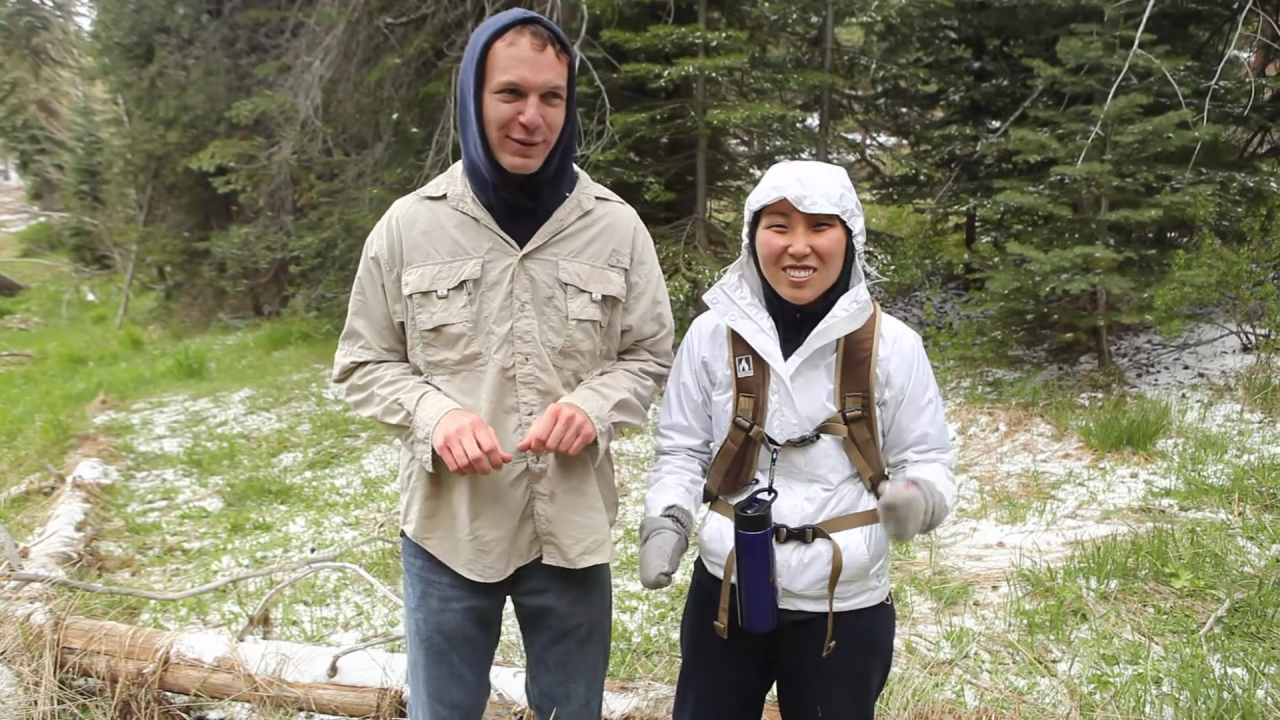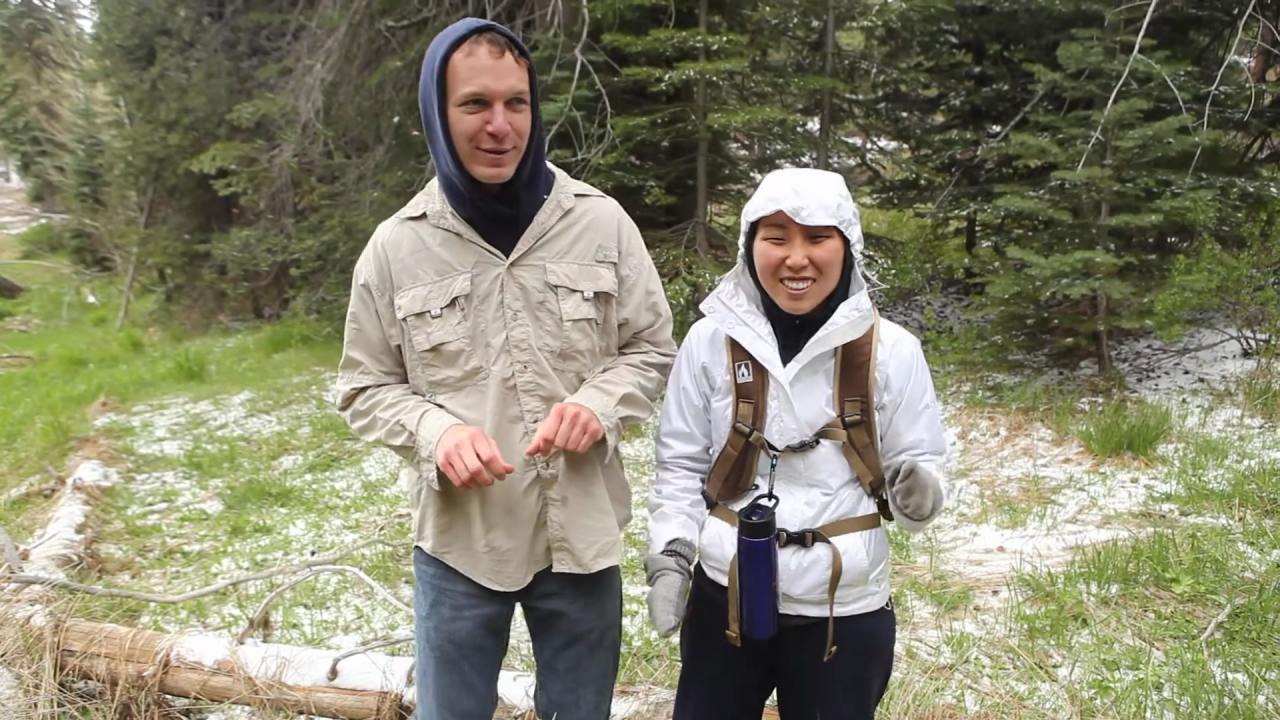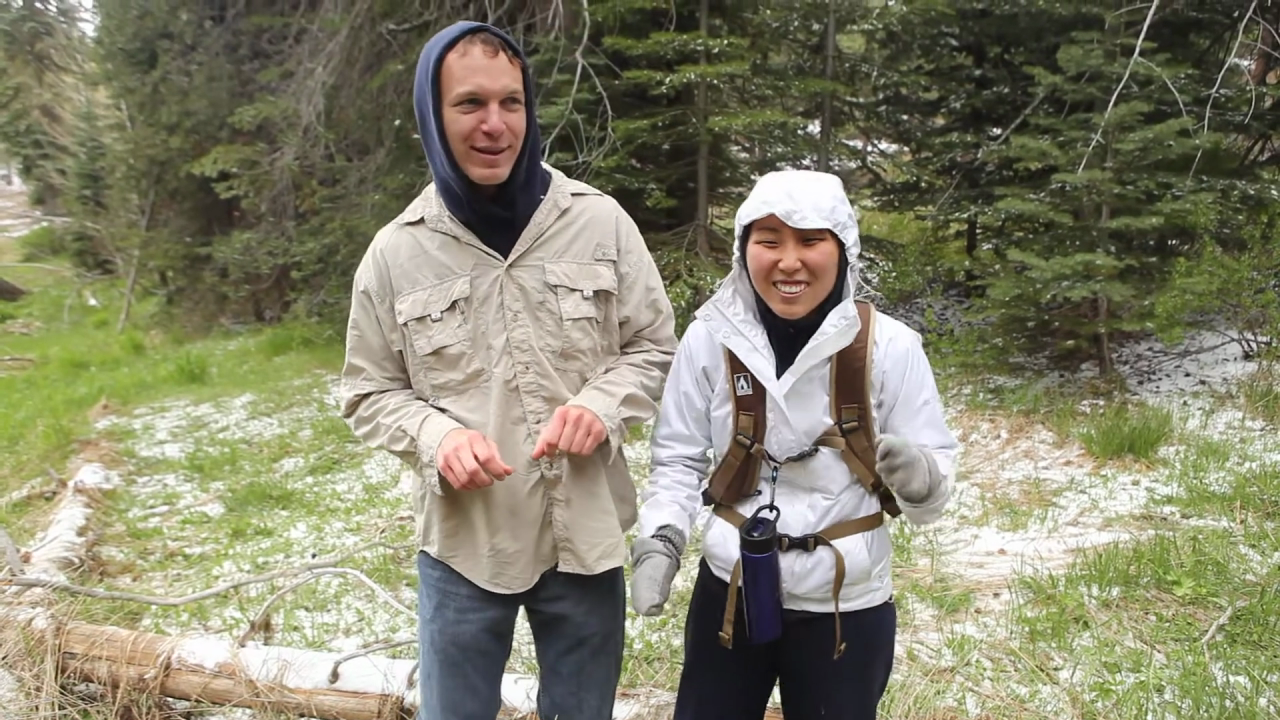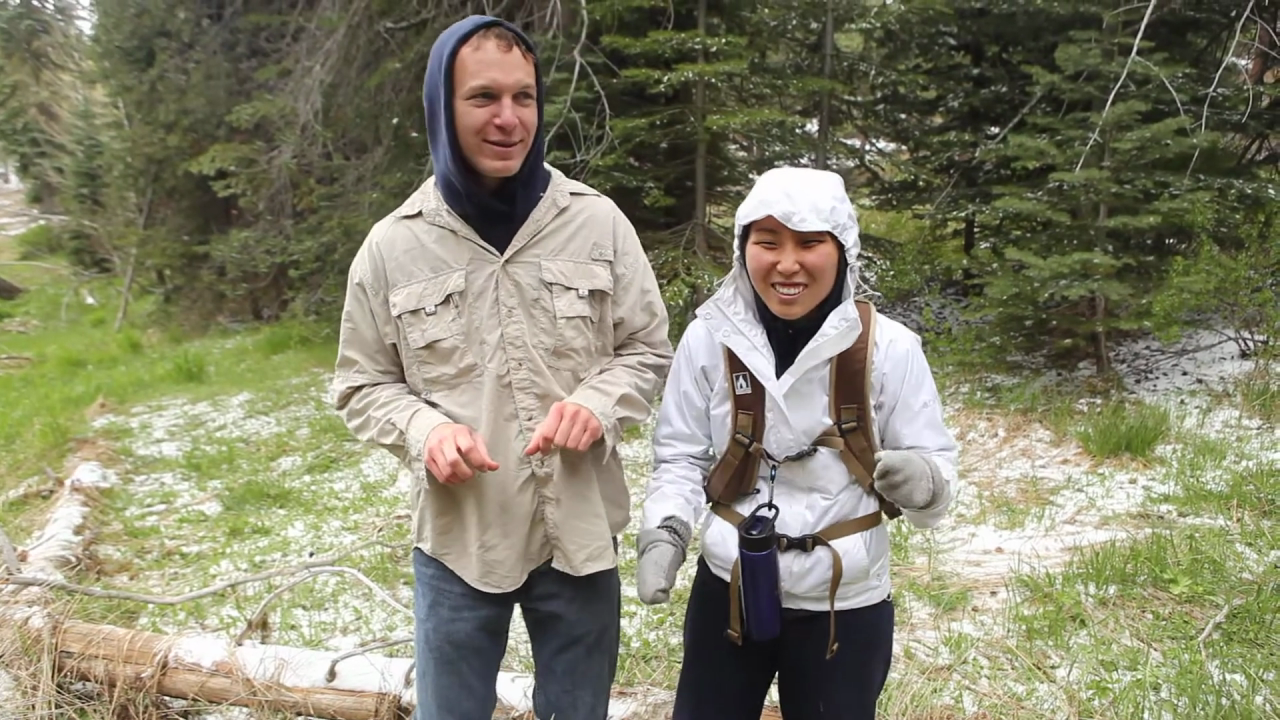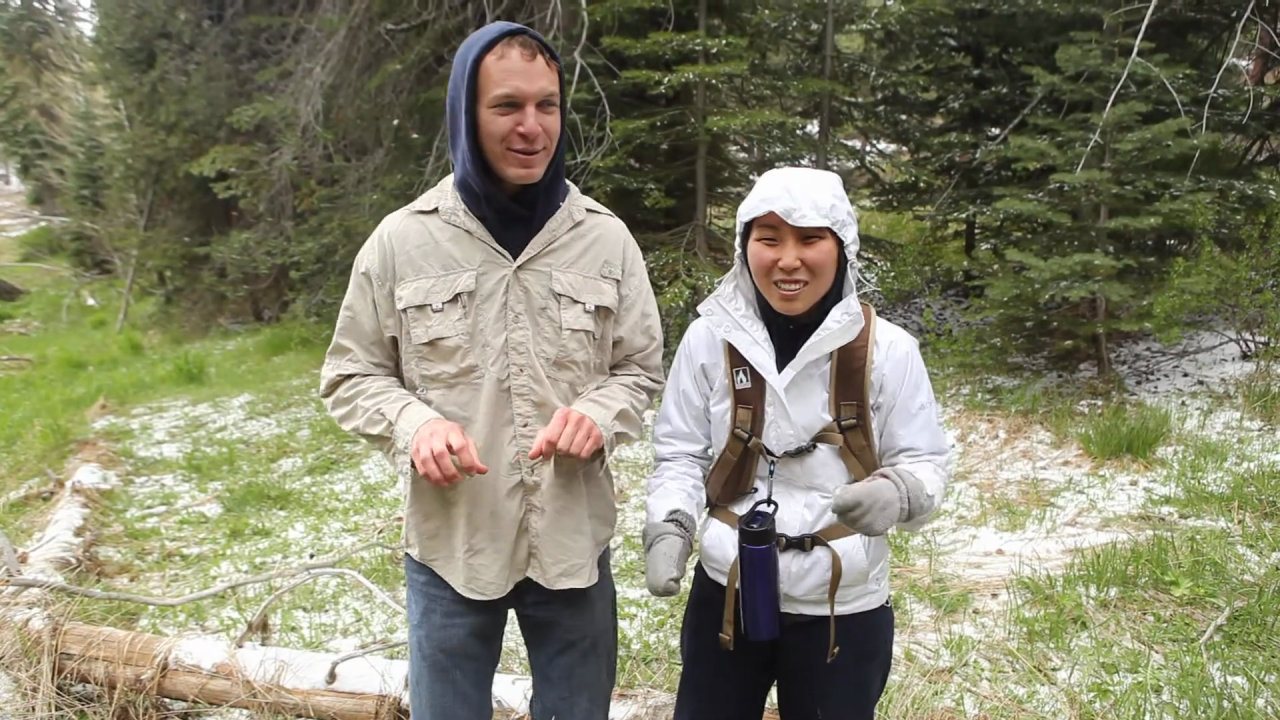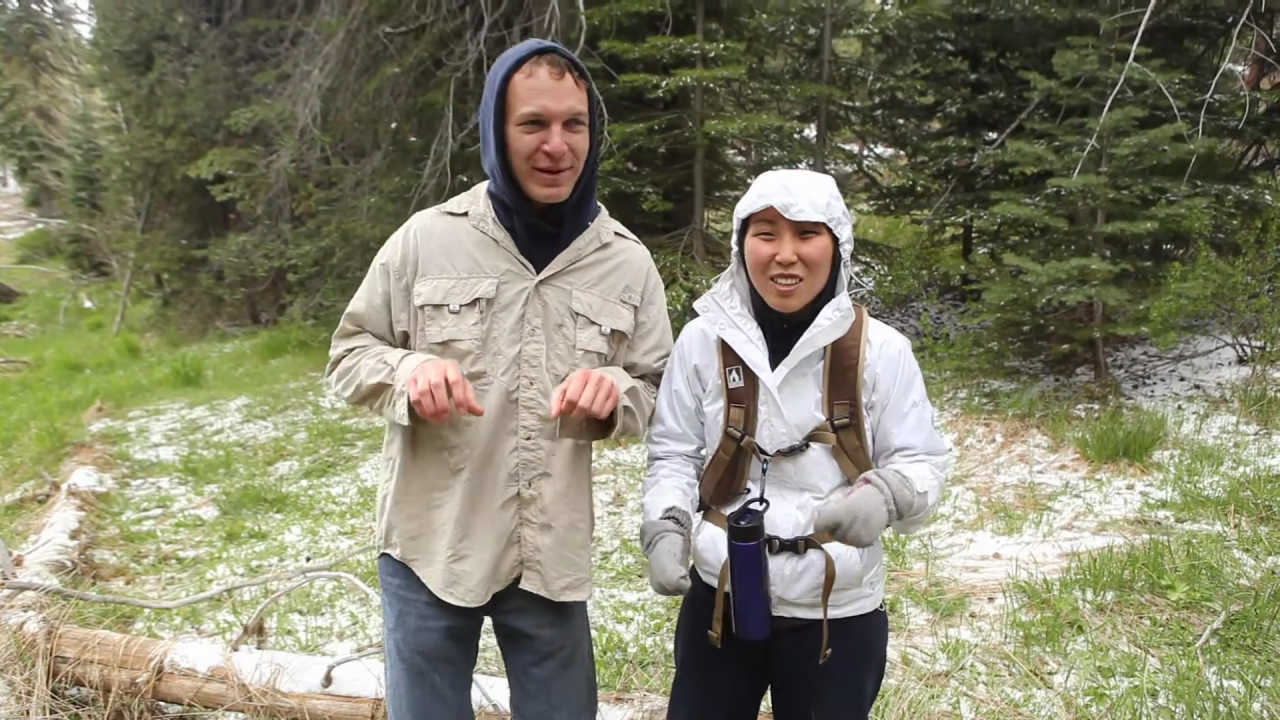
dt=0.3s
person 1, frame 1
left shoulder: (616, 227)
right shoulder: (408, 226)
left elbow: (650, 359)
right elbow: (363, 363)
left wrist: (593, 407)
right wrist: (434, 415)
left hip: (571, 528)
right hip: (447, 529)
person 1, frame 2
left shoulder: (601, 222)
right shoulder: (396, 247)
left elbow: (651, 350)
right elbow: (366, 388)
left wrist: (599, 404)
right wrist: (435, 432)
left hip: (581, 532)
right hip: (458, 539)
person 1, frame 3
left shoulder: (600, 221)
right shoulder: (396, 253)
left elbow: (654, 347)
right elbow: (369, 393)
left wrist: (602, 405)
right wrist: (435, 436)
left hip: (586, 534)
right hip: (462, 542)
person 1, frame 4
left shoulder: (597, 222)
right shoulder: (393, 245)
left elbow: (648, 351)
right elbow: (361, 385)
left wrist: (598, 404)
right wrist: (424, 429)
left hip: (580, 531)
right hip: (457, 539)
person 1, frame 5
left shoulder: (606, 239)
right shoulder: (403, 240)
left elbow: (642, 371)
right elbow: (350, 376)
left wrist: (598, 415)
right wrist: (413, 423)
left hip: (572, 541)
right hip: (448, 544)
person 1, frame 6
left shoulder: (627, 263)
right shoulder: (425, 239)
left elbow: (654, 389)
right elbow: (349, 354)
left wrist: (613, 394)
right wrist: (409, 371)
left hip: (551, 551)
right hip: (427, 545)
person 2, frame 1
left shoulder: (891, 345)
right shoulder: (714, 332)
left elbow: (923, 460)
right elbow: (682, 448)
left wrist: (919, 498)
right wrist: (667, 520)
left hip: (844, 600)
right hip: (727, 588)
person 2, frame 2
left shoulder: (890, 350)
right shoulder: (712, 338)
left elbow: (915, 480)
right elbow: (681, 464)
left wrist: (917, 494)
right wrist: (669, 557)
left hip: (844, 607)
right hip: (727, 594)
person 2, frame 3
left shoulder: (889, 347)
right shoulder: (710, 338)
left elbow: (932, 462)
right elbow: (678, 458)
left wrist: (918, 474)
right wrist: (659, 542)
left hip: (846, 604)
right hip: (731, 589)
person 2, frame 4
left shoulder: (889, 348)
right shoulder: (710, 337)
left elbow: (934, 459)
right elbow: (681, 455)
left wrist: (918, 478)
right wrist: (663, 533)
left hip: (845, 601)
right hip: (729, 586)
person 2, frame 5
left shoulder: (886, 349)
right shoulder: (711, 337)
left elbow: (924, 462)
right elbow: (680, 454)
left wrist: (894, 493)
right wrist: (669, 527)
left hip: (843, 606)
right hip: (727, 593)
person 2, frame 6
left shoulder: (879, 349)
right shoulder: (704, 338)
left elbow: (921, 462)
right elbow: (674, 454)
left wrist: (883, 497)
right wrist: (665, 526)
left hip: (838, 609)
right hip: (720, 596)
